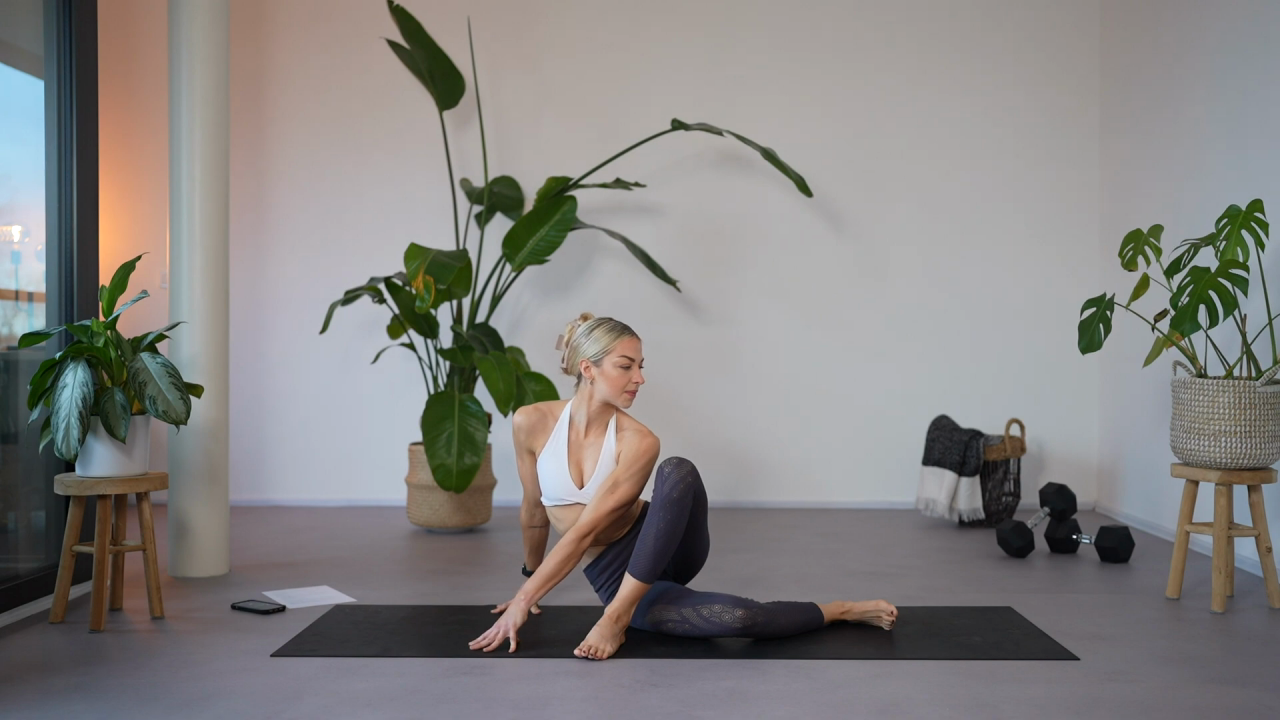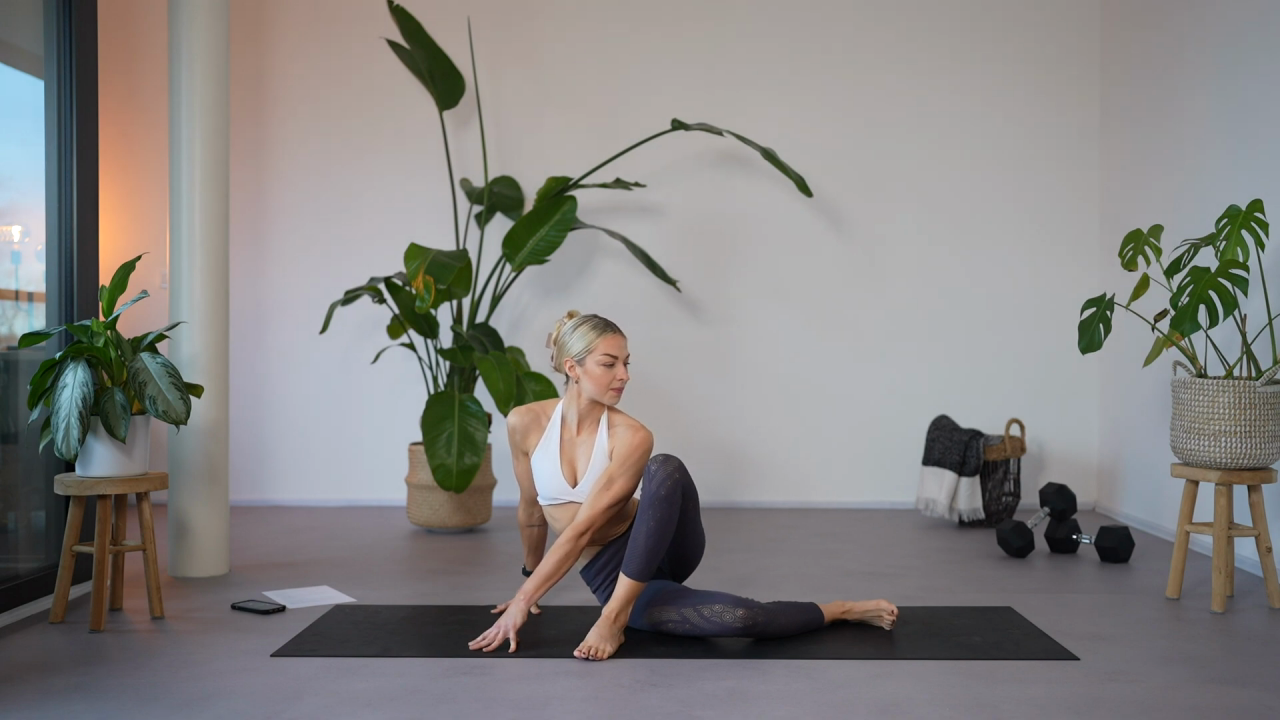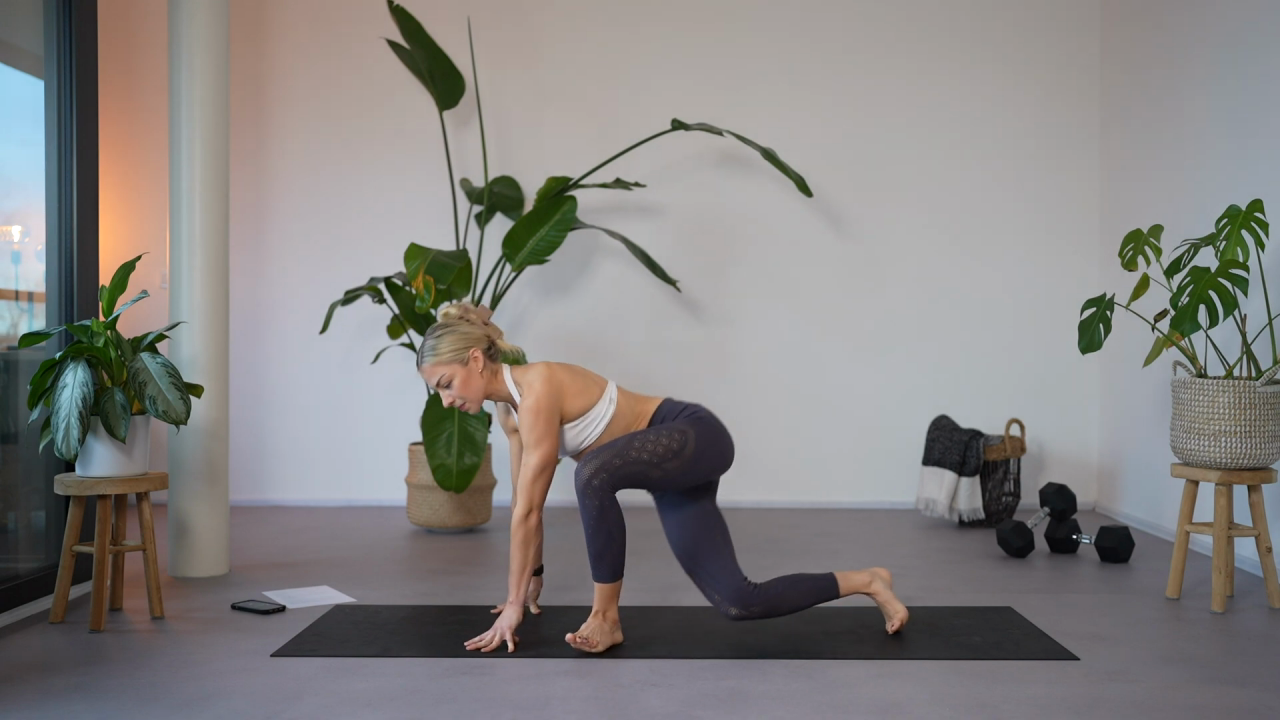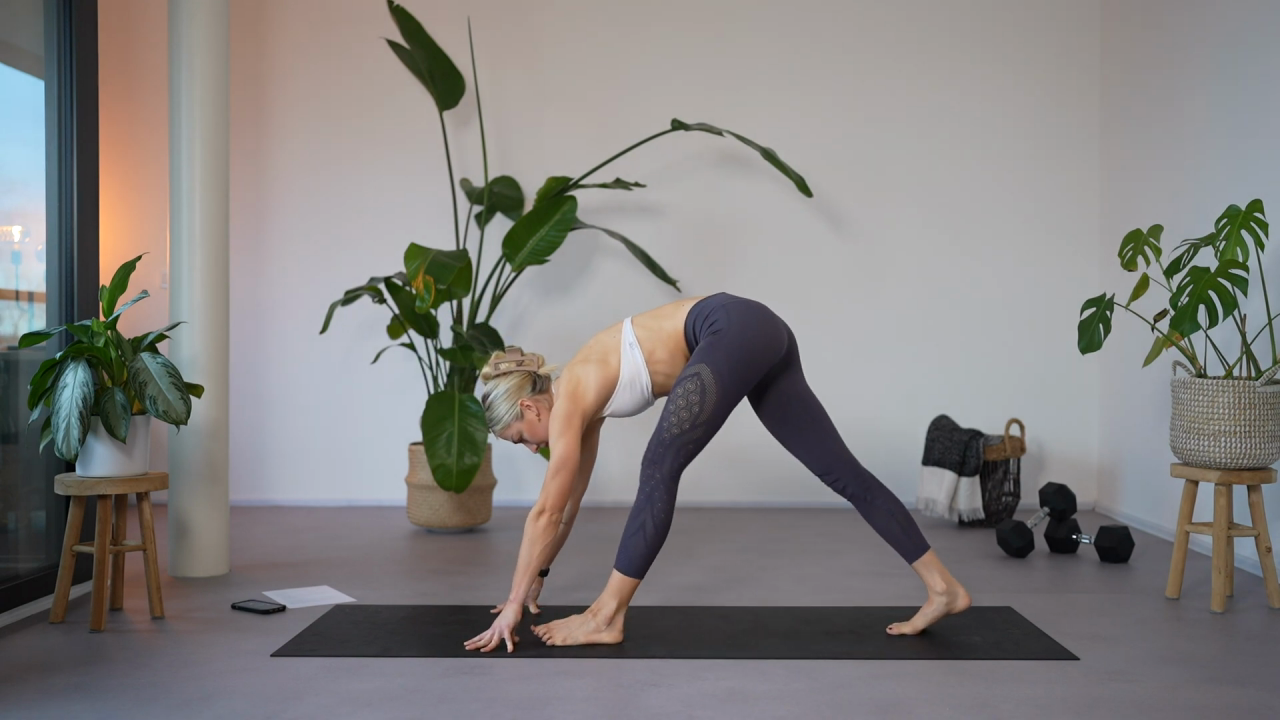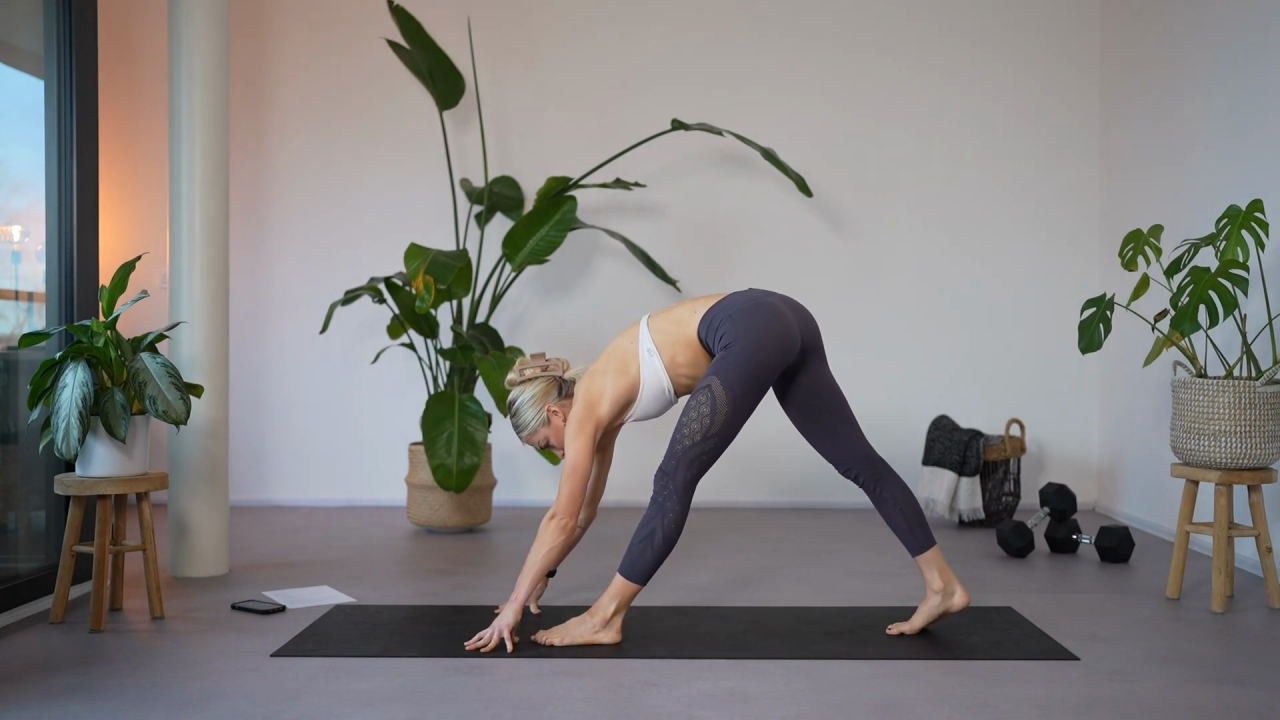
dt=1s
person 1, frame 1
left shoulder: (638, 441)
right shoulder: (531, 422)
left elbow: (585, 531)
right elbow: (534, 509)
left wrist: (522, 602)
right wrist: (530, 578)
left hip: (666, 551)
right hip: (616, 577)
left knee: (678, 471)
right knee: (738, 617)
left ankle: (618, 616)
right ankle: (839, 611)
person 1, frame 2
left shoulder: (631, 437)
right shoulder: (525, 423)
left elbow: (582, 529)
right elbow: (531, 509)
left wrist: (522, 602)
right wrist: (530, 578)
left hip: (661, 551)
right hip: (612, 577)
left knee: (665, 469)
right knee: (740, 618)
left ankle: (615, 616)
right ankle: (845, 610)
person 1, frame 3
left shoulder: (536, 389)
right shoulder: (509, 406)
left elbow: (529, 511)
right elbow: (522, 504)
left wrist: (513, 606)
right wrist: (531, 577)
left hip: (695, 440)
right hip: (667, 469)
left knee: (592, 475)
right knee: (738, 603)
left ankle: (605, 618)
right ankle: (865, 581)
person 1, frame 4
left shoulder: (568, 400)
right shoulder: (583, 398)
left elbow: (546, 511)
right elbow: (569, 504)
left wrist: (514, 603)
right wrist: (536, 577)
left hip: (735, 329)
right hip: (758, 333)
left knee: (661, 466)
right knee: (840, 471)
left ankle: (606, 616)
right ankle: (943, 587)
person 1, frame 5
left shoulder: (587, 408)
right shoulder: (602, 400)
left elbow: (561, 518)
right elbow: (585, 510)
left wrist: (516, 602)
right wrist: (541, 578)
left hip: (752, 330)
right hip: (783, 320)
left knee: (676, 479)
right knee: (859, 462)
left ankle: (605, 618)
right ankle: (942, 586)
